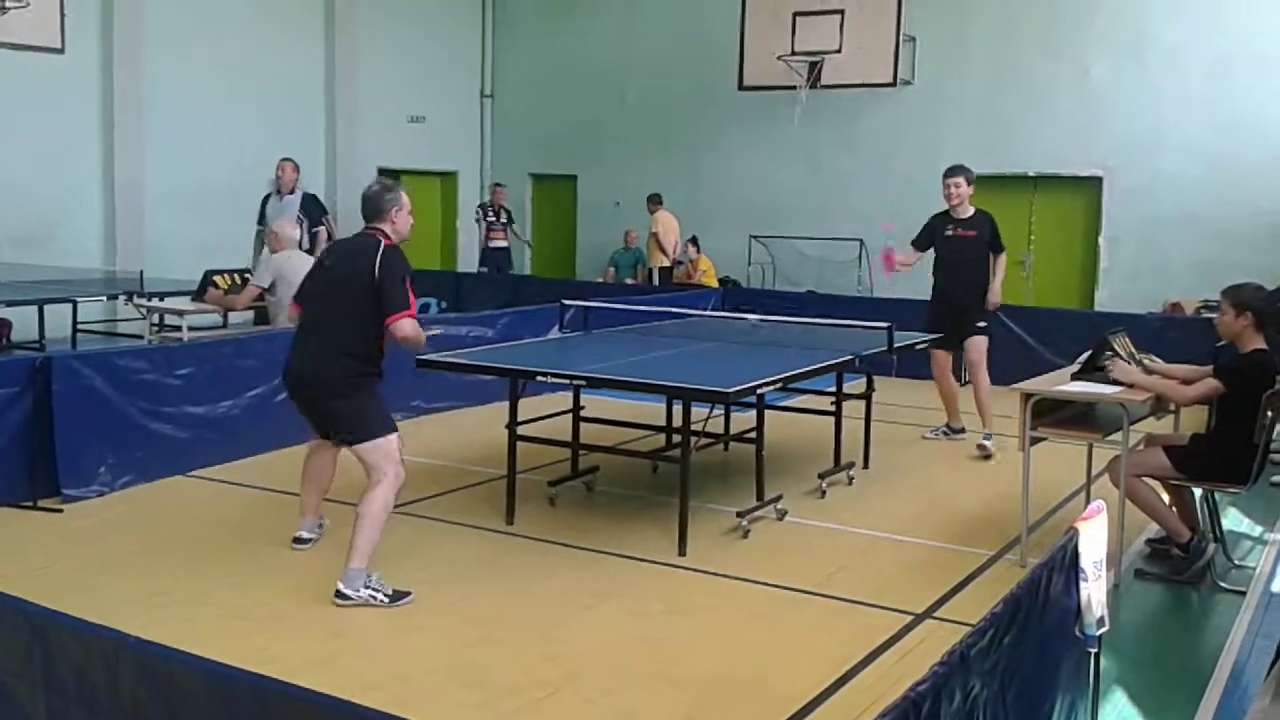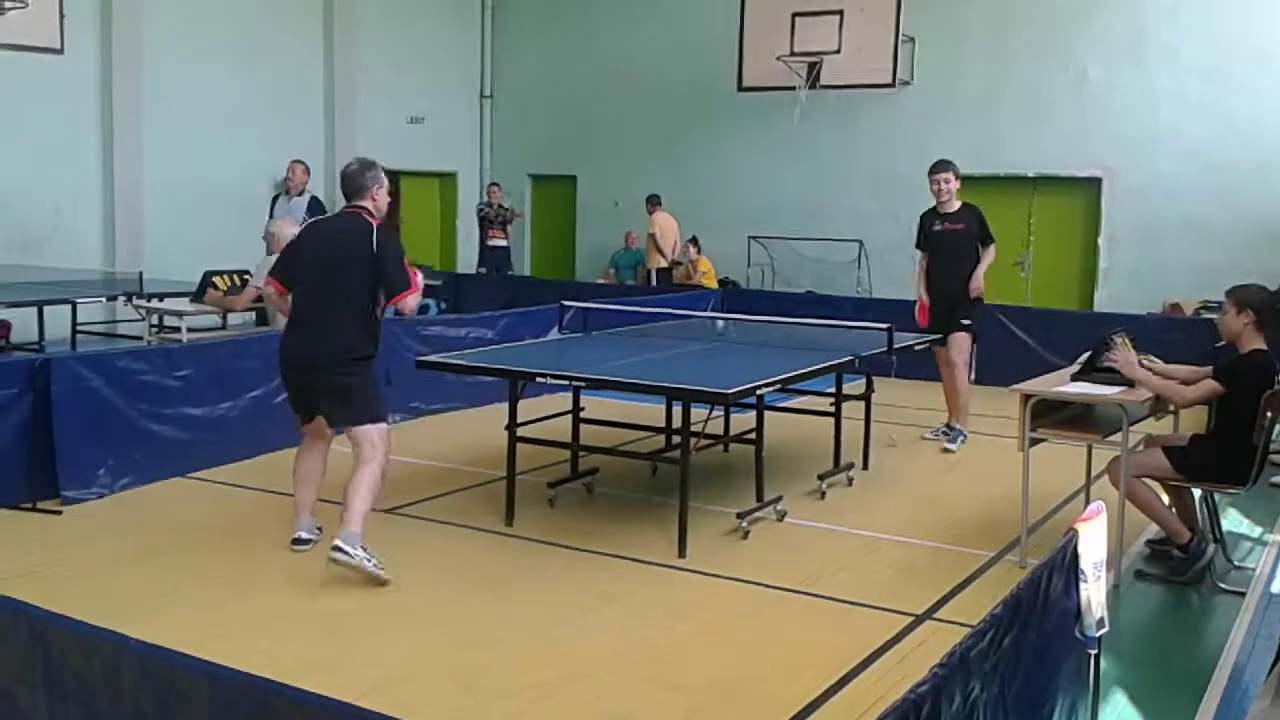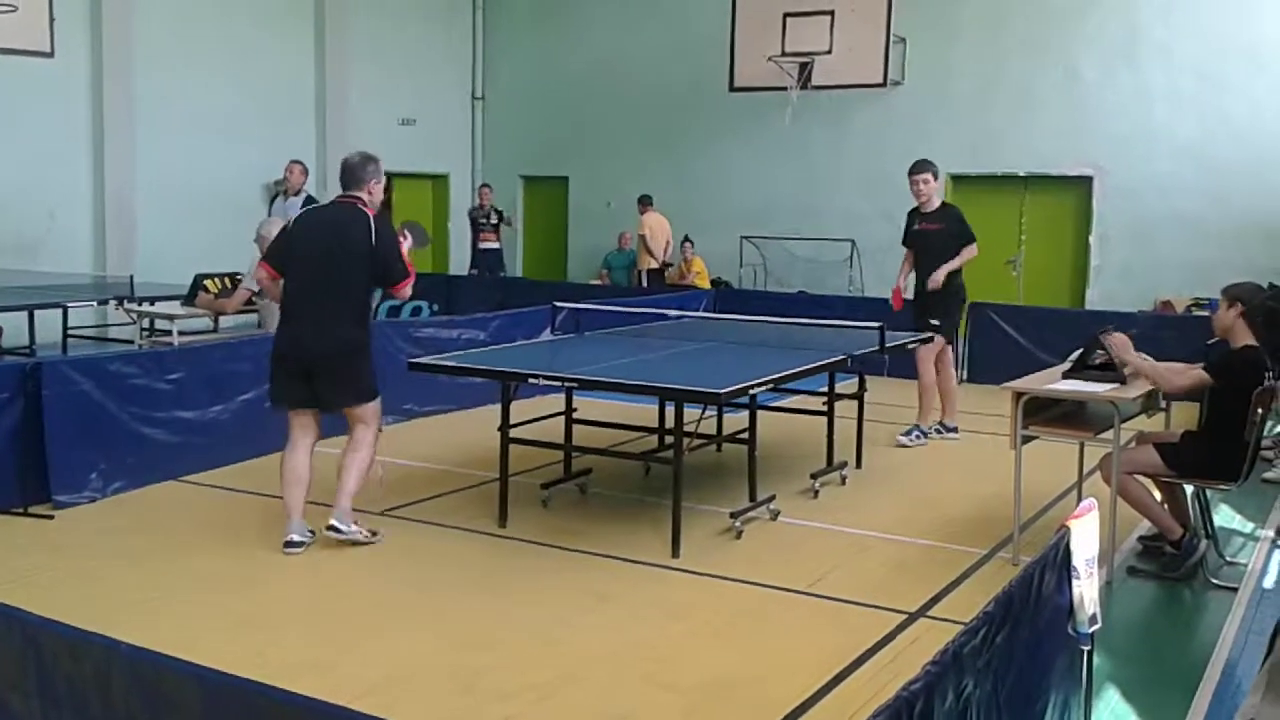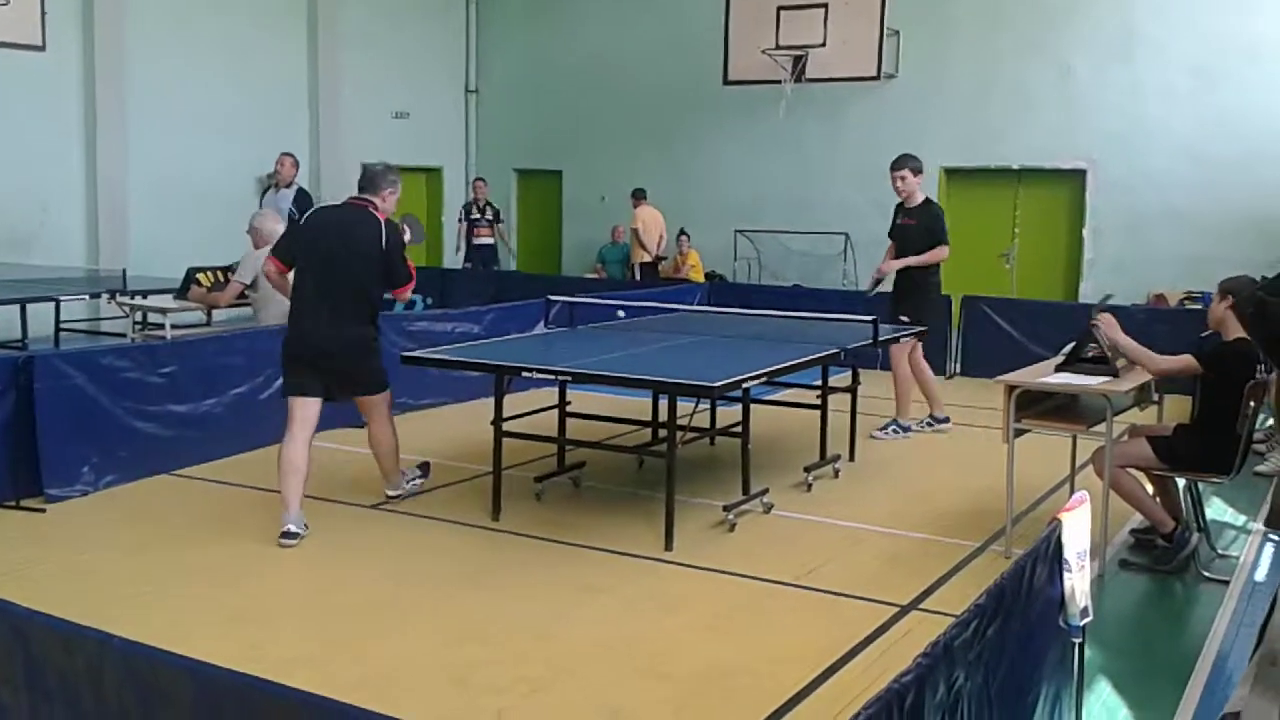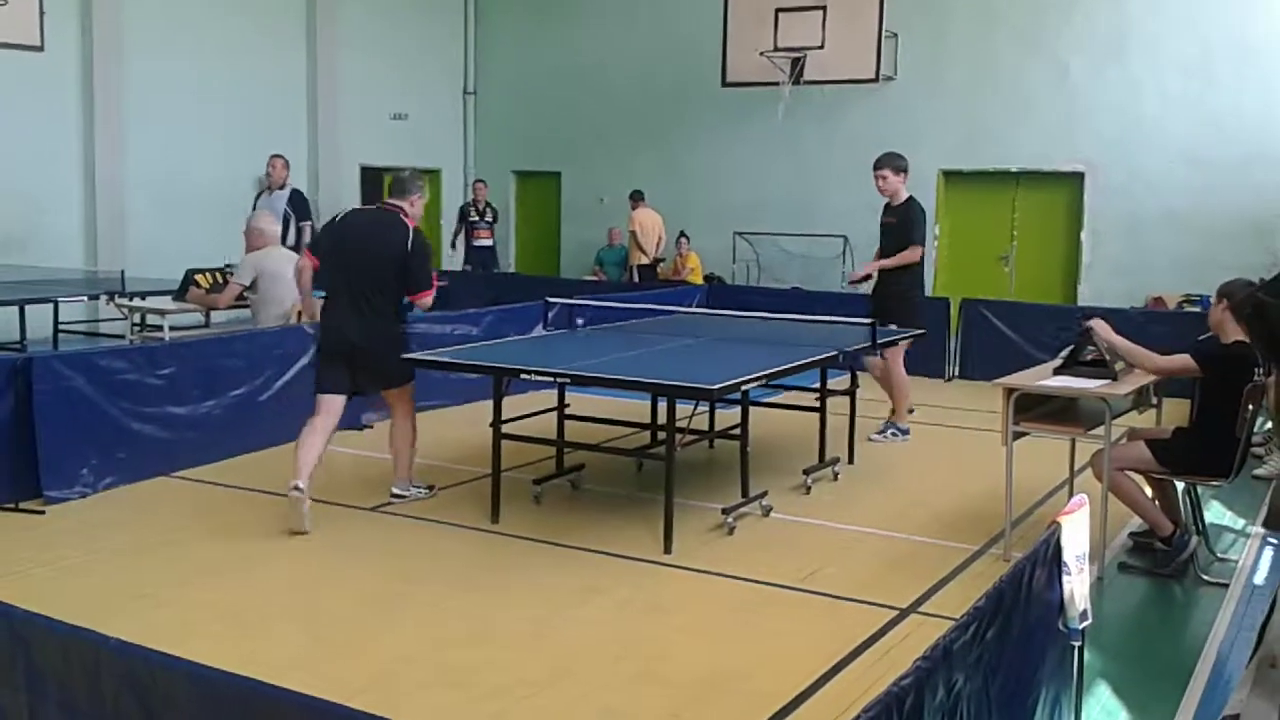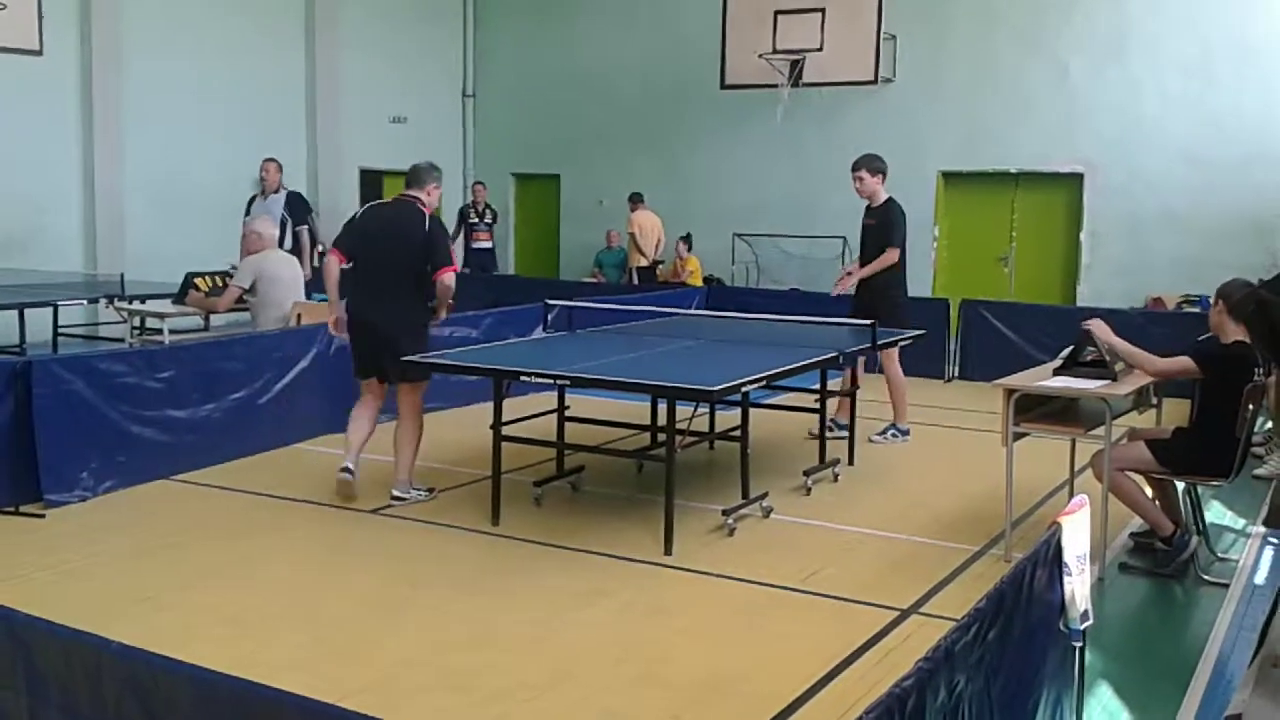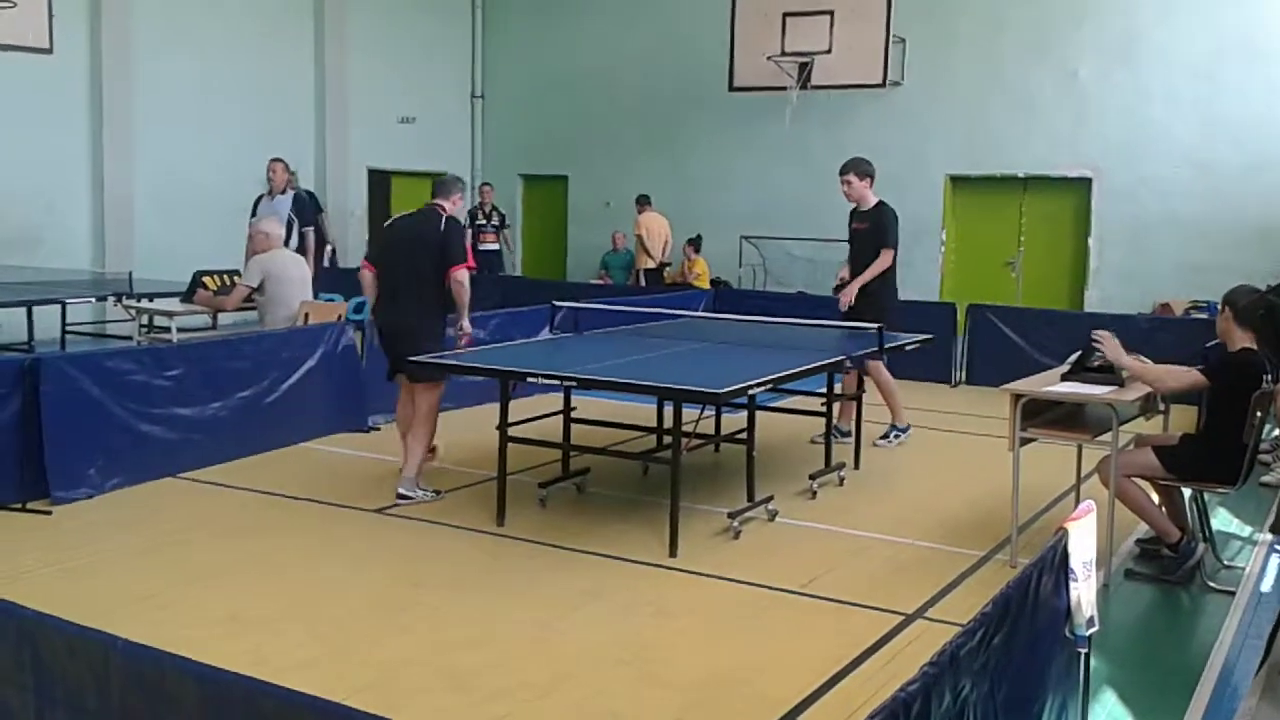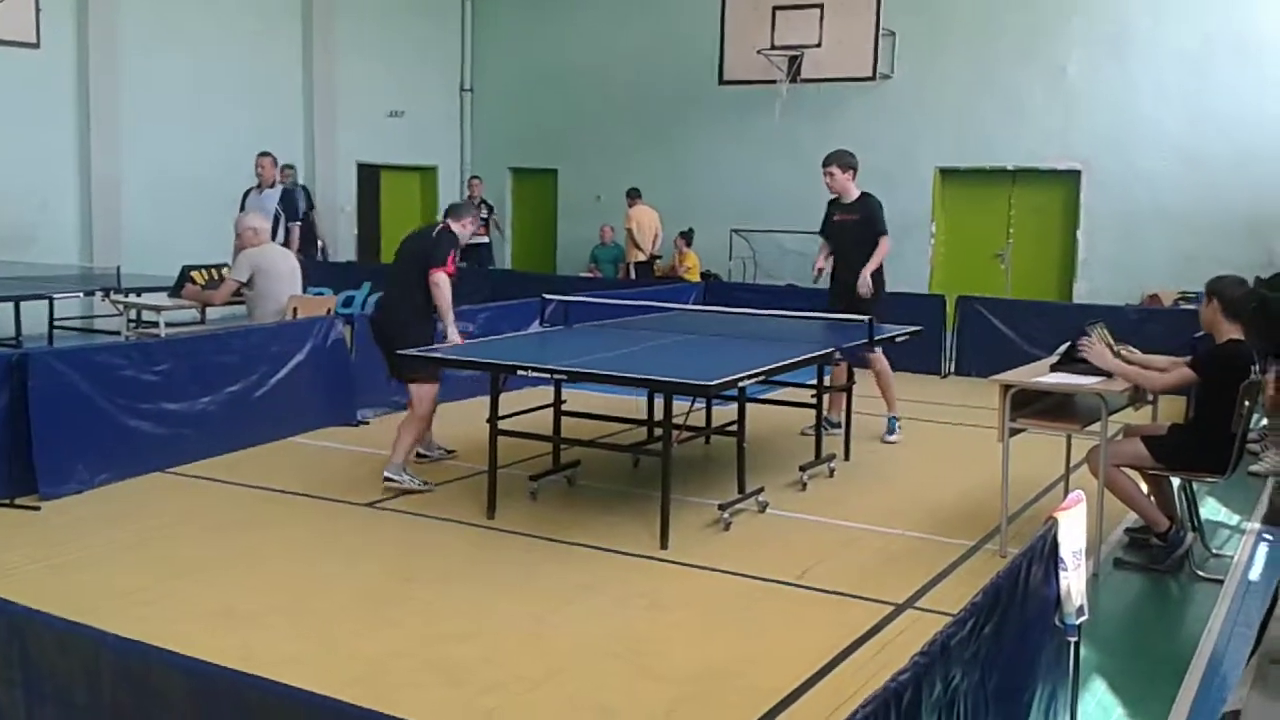
dt=0.2s
person 1, frame 1
left shoulder: (335, 251)
right shoulder: (388, 257)
left elbow: (299, 312)
right elbow: (402, 327)
right wrist: (420, 339)
left hip: (301, 372)
right hip: (349, 381)
left knee: (326, 439)
right knee: (387, 475)
left ankle: (307, 526)
right ankle: (356, 580)
person 1, frame 2
left shoulder: (311, 230)
right shoulder: (379, 236)
left elbow: (272, 292)
right elbow: (406, 305)
right wrist: (416, 283)
left hip: (298, 356)
right hip: (348, 360)
left knee: (315, 437)
right knee: (373, 452)
left ankle: (303, 529)
right ankle: (350, 540)
person 1, frame 3
left shoulder: (303, 219)
right shoulder: (377, 227)
left elbow: (264, 276)
right elbow: (402, 291)
right wrist: (402, 253)
left hip: (293, 345)
right hip: (344, 346)
left knee: (300, 436)
right knee: (365, 427)
left ankle: (295, 529)
right ankle: (342, 517)
person 1, frame 4
left shoulder: (315, 217)
right shoulder: (385, 231)
left elbow: (272, 269)
right elbow: (403, 291)
right wrist: (402, 252)
left hip: (303, 339)
right hip: (353, 341)
left knee: (299, 427)
right knee: (378, 412)
left ankle: (291, 520)
right ankle: (396, 482)
person 1, frame 5
left shoulder: (346, 218)
right shoulder: (412, 236)
left elbow: (305, 265)
right elbow: (423, 300)
left wrist: (310, 306)
right wrist: (406, 293)
left hip: (334, 334)
right hip: (382, 336)
left knee: (324, 417)
right knee: (402, 406)
left ankle: (301, 485)
right ankle: (402, 485)
person 1, frame 6
left shoulder: (367, 213)
right shoulder: (430, 223)
left elbow: (332, 261)
right elbow: (445, 281)
left wrist: (335, 308)
right wrist: (440, 308)
left hip: (362, 321)
right hip: (405, 324)
left knee: (369, 398)
right knee: (410, 406)
left ankle: (349, 463)
right ankle: (402, 486)
person 1, frame 7
left shoulder: (395, 223)
right shoulder: (451, 225)
left elbow: (367, 273)
right elbow: (459, 278)
left wrist: (380, 313)
right wrist: (463, 318)
left hip: (389, 322)
right hip: (422, 324)
left knee: (410, 390)
right knee: (428, 402)
left ankle: (412, 455)
right ankle: (408, 485)
person 1, frame 8
left shoulder: (422, 235)
right shoulder: (446, 236)
right elbow: (437, 280)
right wrist: (450, 328)
left hip: (388, 320)
right hip: (407, 324)
left knee: (423, 384)
right knee: (426, 396)
left ankle: (425, 446)
right ankle: (393, 470)
person 2, frame 1
left shoulder: (1250, 366)
right shoulder: (1255, 359)
left elbow: (1186, 395)
right elbow: (1198, 373)
left wrist: (1136, 378)
right wrist: (1152, 367)
left hip: (1229, 460)
right hip: (1231, 449)
left knee: (1120, 467)
right knee: (1154, 442)
left ankle: (1189, 544)
right ankle: (1190, 534)
person 2, frame 2
left shoulder: (1249, 366)
left elbow: (1185, 398)
right elbow: (1198, 374)
left wrist: (1137, 374)
right wrist: (1153, 368)
left hip: (1228, 461)
right hip: (1231, 451)
left knee: (1120, 468)
right knee: (1154, 443)
left ankle: (1189, 545)
right ankle: (1190, 535)
person 2, frame 3
left shoulder: (1239, 361)
right shoulder: (1251, 356)
left elbow: (1173, 385)
right elbow: (1190, 372)
left wrist: (1129, 357)
right wrist: (1142, 362)
left hip: (1220, 457)
right hip: (1223, 447)
left knee: (1112, 464)
right knee: (1146, 440)
left ankle: (1181, 540)
right ankle: (1182, 531)
person 2, frame 4
left shoulder: (1229, 353)
right shoulder: (1244, 350)
left elbow: (1161, 368)
right elbow: (1179, 364)
left wrist: (1116, 336)
right wrist: (1130, 354)
left hip: (1212, 450)
right hip: (1217, 440)
left knee: (1104, 458)
right knee: (1138, 433)
left ankle: (1173, 534)
right ankle: (1174, 524)
person 2, frame 5
left shoulder: (1227, 355)
right shoulder: (1244, 353)
left elbow: (1158, 365)
right elbow: (1173, 365)
left wrist: (1110, 337)
right wrist: (1126, 355)
left hip: (1210, 453)
right hip: (1216, 443)
left knee: (1103, 461)
right knee: (1136, 436)
left ankle: (1171, 537)
right ankle: (1172, 528)
person 2, frame 6
left shoulder: (1227, 356)
right shoulder: (1247, 353)
left elbow: (1158, 368)
right elbow: (1176, 367)
left wrist: (1111, 339)
right wrist: (1134, 355)
left hip: (1210, 453)
right hip: (1218, 444)
left knee: (1103, 461)
right knee: (1137, 437)
left ankle: (1173, 537)
right ankle: (1174, 528)
person 2, frame 7
left shoulder: (1236, 363)
right shoulder: (1253, 359)
left elbow: (1169, 385)
right elbow: (1189, 374)
left wrist: (1121, 358)
right wrist: (1143, 365)
left hip: (1218, 460)
right hip: (1224, 450)
left knee: (1110, 467)
right knee: (1145, 443)
left ankle: (1179, 544)
right ankle: (1180, 535)
person 2, frame 8
left shoulder: (1225, 355)
right shoulder: (1237, 350)
left elbow: (1159, 384)
right elbow: (1177, 364)
left wrist: (1110, 364)
right wrist: (1131, 358)
left hip: (1207, 449)
right hip: (1211, 439)
left knee: (1099, 457)
right knee: (1133, 433)
left ankle: (1168, 533)
right ankle: (1168, 524)
person 3, frame 1
left shoulder: (984, 220)
right shoulder: (937, 222)
left elbow: (1000, 255)
right elbow: (917, 254)
left wrist: (995, 286)
right wrist: (898, 261)
left hip: (974, 305)
right hip: (942, 304)
left knee: (976, 363)
right knee: (939, 367)
left ankle: (987, 433)
right ankle: (954, 425)
person 3, frame 2
left shoulder: (972, 214)
right shoulder: (927, 219)
left elbow: (990, 248)
left wrist: (980, 272)
right wrist: (921, 287)
left hip: (966, 299)
right hip: (938, 300)
left knee: (957, 359)
right knee: (945, 364)
left ankle: (960, 428)
right ankle: (954, 424)
person 3, frame 3
left shoulder: (952, 214)
right shoulder: (913, 217)
left elbow: (972, 249)
left wrist: (945, 269)
right wrist: (902, 277)
left hip: (948, 297)
right hip: (924, 297)
left knee: (924, 356)
right knee: (942, 360)
left ankle: (922, 426)
right ankle: (948, 423)
person 3, frame 4
left shoulder: (932, 211)
right shoulder: (899, 210)
left elbow: (942, 252)
left wrist: (901, 263)
right wrist: (885, 265)
left hip: (923, 294)
right hip: (903, 292)
left knee: (898, 352)
right knee: (913, 357)
left ankle: (903, 421)
right ankle: (939, 415)
person 3, frame 5
left shoulder: (913, 210)
right shoulder: (887, 209)
left elbow: (914, 253)
left wrist: (875, 266)
right wrist: (871, 265)
left hip: (905, 297)
right hip: (884, 294)
left knee: (892, 358)
right knee: (869, 355)
left ankle: (900, 424)
right ankle: (902, 405)
person 3, frame 6
left shoulder: (893, 211)
right shoulder: (869, 210)
left elbow: (892, 255)
left wrist: (856, 276)
right wrist: (855, 266)
left hip: (888, 298)
right hip: (867, 298)
left knee: (888, 360)
right knee: (852, 357)
left ankle: (901, 426)
right ankle: (840, 421)
person 3, frame 7
left shoulder: (884, 214)
right shoulder: (854, 215)
left elbow: (887, 257)
left wrist: (856, 284)
right wrist: (845, 271)
left hip: (878, 301)
right hip: (855, 302)
left knee: (873, 363)
right knee: (850, 363)
left ankle: (900, 423)
right ankle: (843, 427)
person 3, frame 8
left shoulder: (869, 205)
right shoulder: (832, 208)
left elbow: (884, 244)
left wrist: (866, 272)
right wrist: (822, 261)
left hip: (865, 292)
right hip: (839, 292)
left knee: (872, 354)
left ankle: (893, 415)
right ankle: (833, 419)
